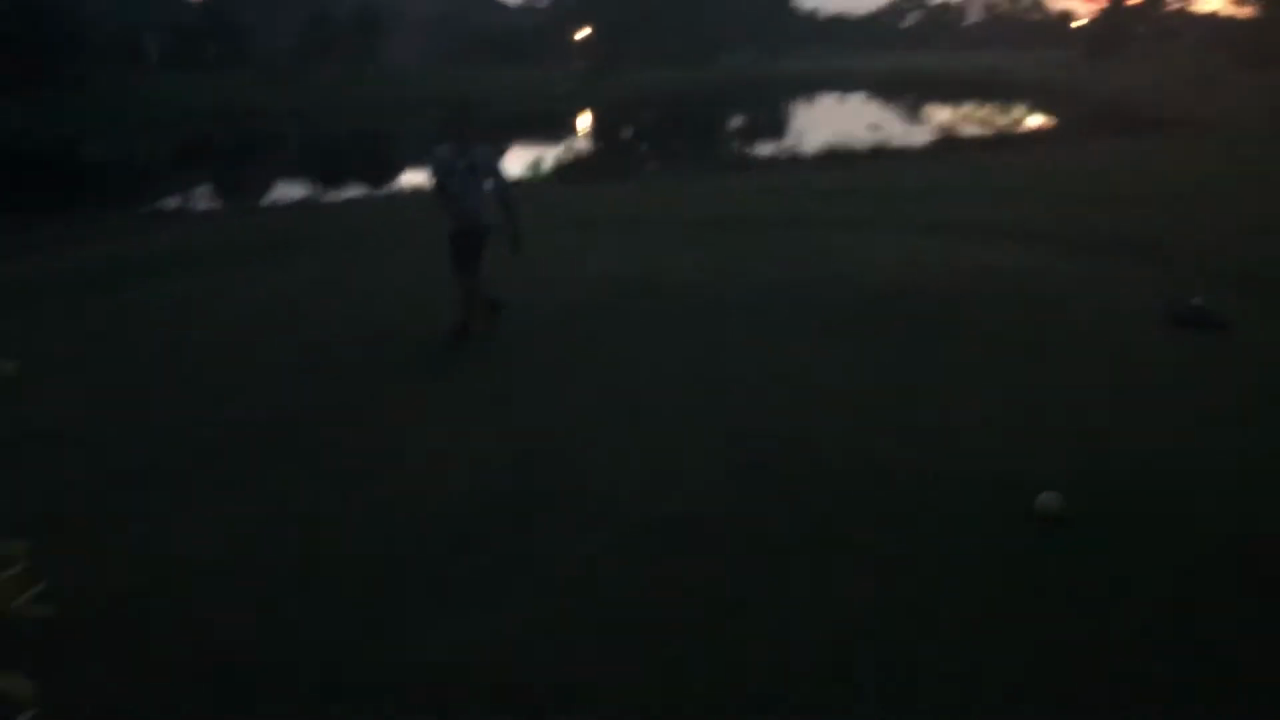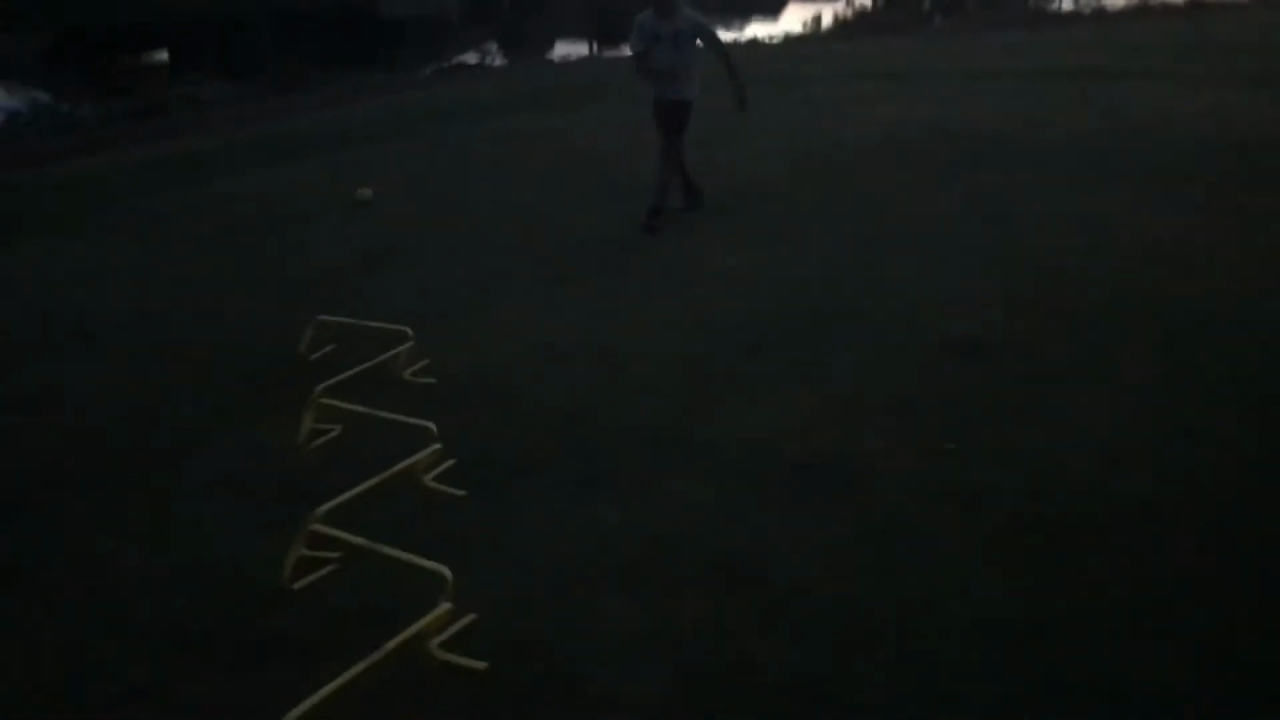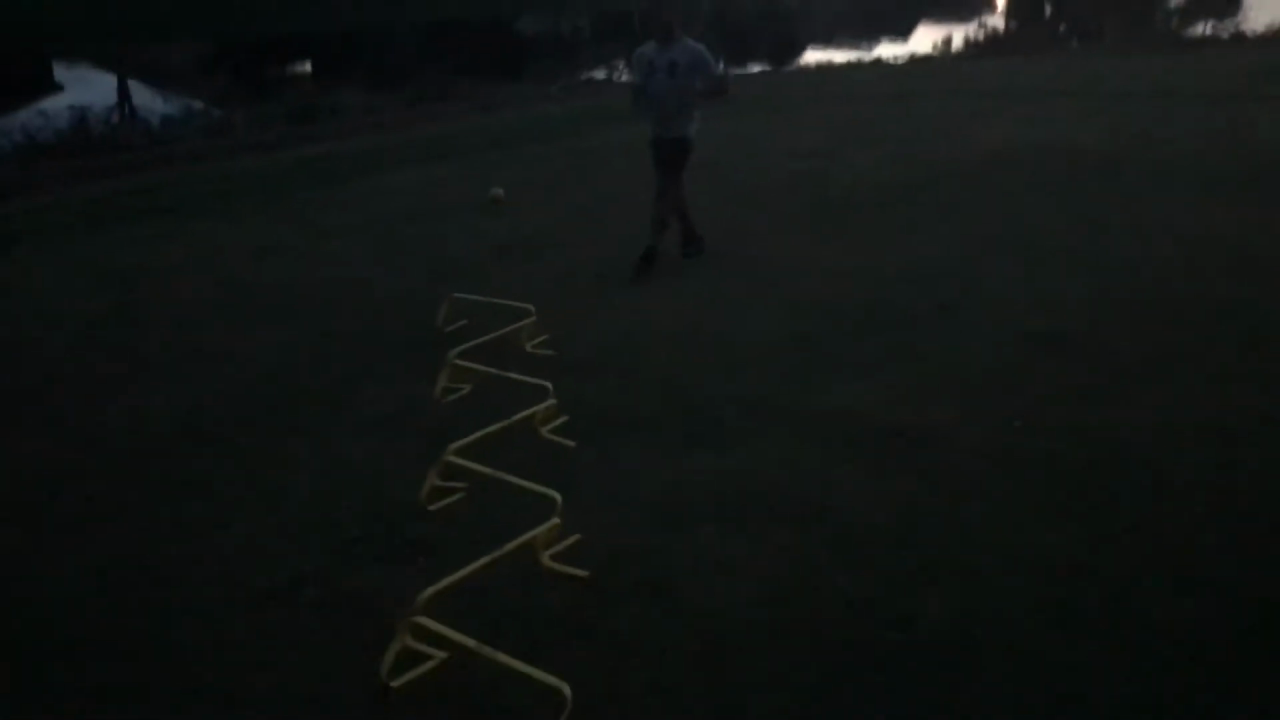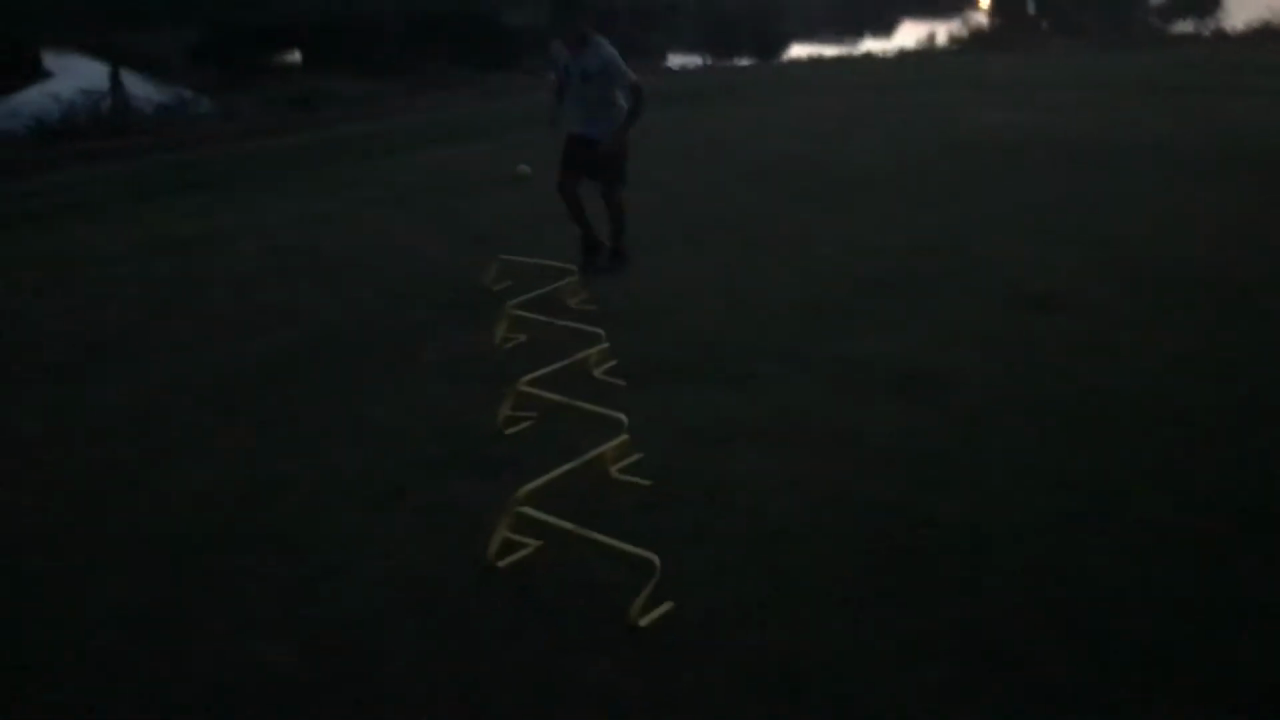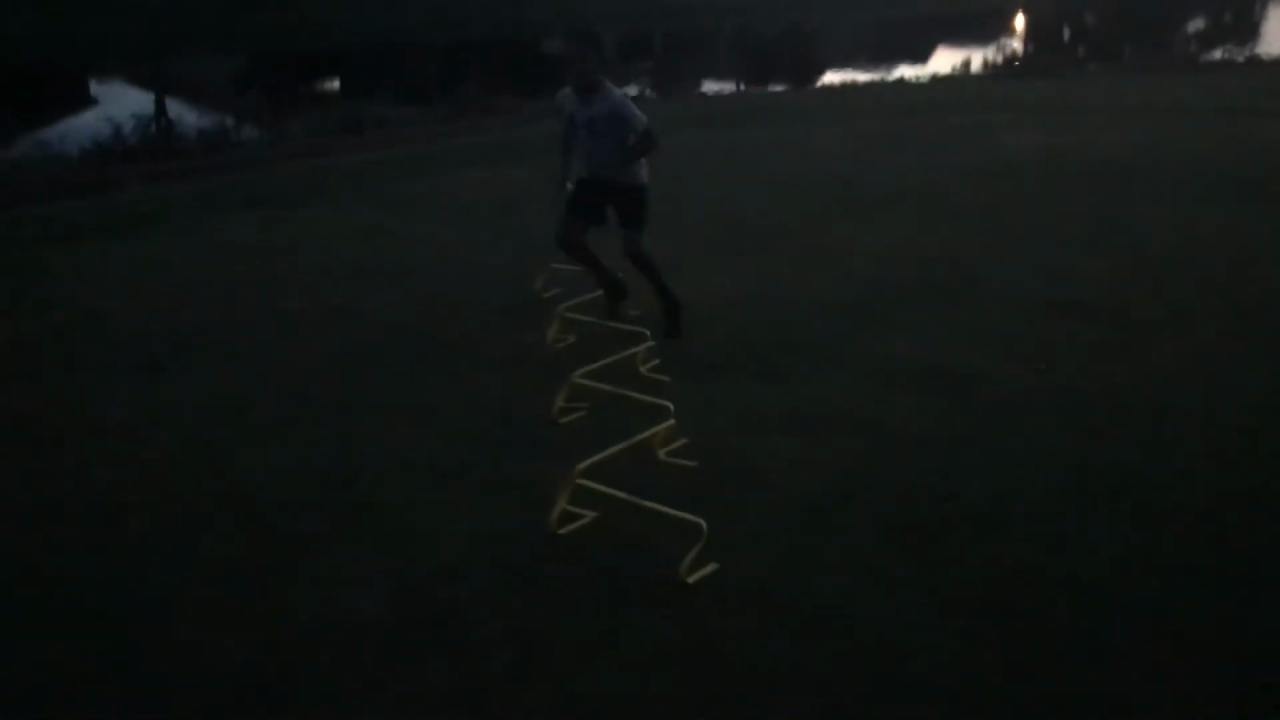
dt=1s
person 1, frame 1
left shoulder: (484, 155)
right shoulder: (441, 154)
left elbow: (502, 192)
right elbow: (440, 189)
left wrist: (515, 229)
right wrist: (455, 212)
left hip: (477, 224)
right hip: (456, 224)
left knee: (469, 273)
right knee: (463, 273)
left ankle: (464, 325)
right ankle: (490, 305)
person 1, frame 2
left shoulder: (691, 21)
right shoulder: (642, 22)
left elbow: (721, 52)
right elbow: (639, 63)
left wrist: (738, 88)
right wrist: (662, 76)
left hip: (682, 95)
right hip: (660, 94)
left knee: (669, 149)
right knee: (673, 149)
left ankle: (656, 211)
right ankle: (691, 191)
person 1, frame 3
left shoulder: (693, 53)
right shoulder: (643, 55)
left elbow: (722, 87)
right elbow: (638, 95)
left wrist: (692, 97)
right wrist: (654, 113)
left hip: (680, 132)
right hip: (658, 131)
left knee: (665, 189)
right knee: (671, 188)
left ankle: (650, 254)
right ankle: (691, 236)
person 1, frame 4
left shoulder: (605, 56)
right shoulder: (560, 49)
left elbow: (637, 96)
left wrist: (619, 136)
right wrist: (557, 107)
left hip: (610, 135)
right hip: (578, 131)
left knee: (610, 193)
right knee: (565, 185)
left ankle: (619, 251)
right ankle: (591, 242)
person 1, frame 5
left shoulder: (616, 103)
right shoulder: (566, 98)
left elbow: (649, 140)
left wrist: (624, 162)
right wrist: (565, 169)
left hip: (627, 178)
right hip: (592, 176)
left knee: (633, 248)
right knee: (567, 236)
left ankle: (668, 302)
right ankle: (612, 285)
